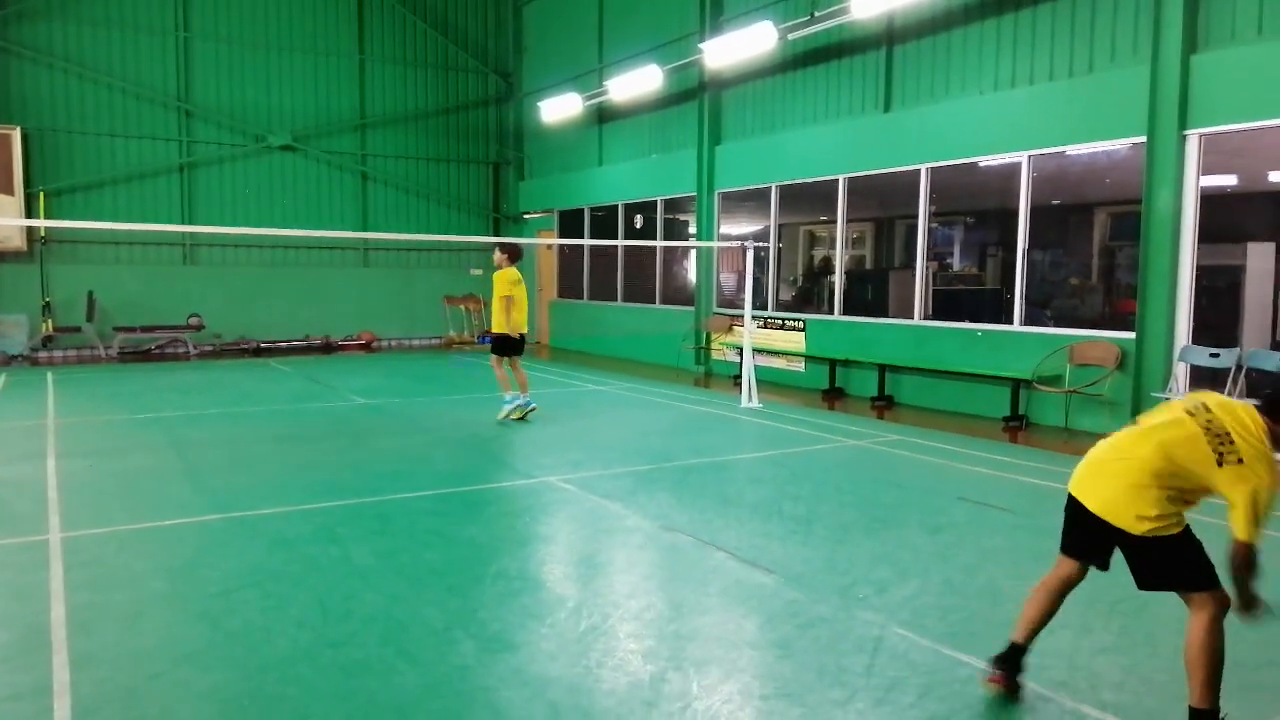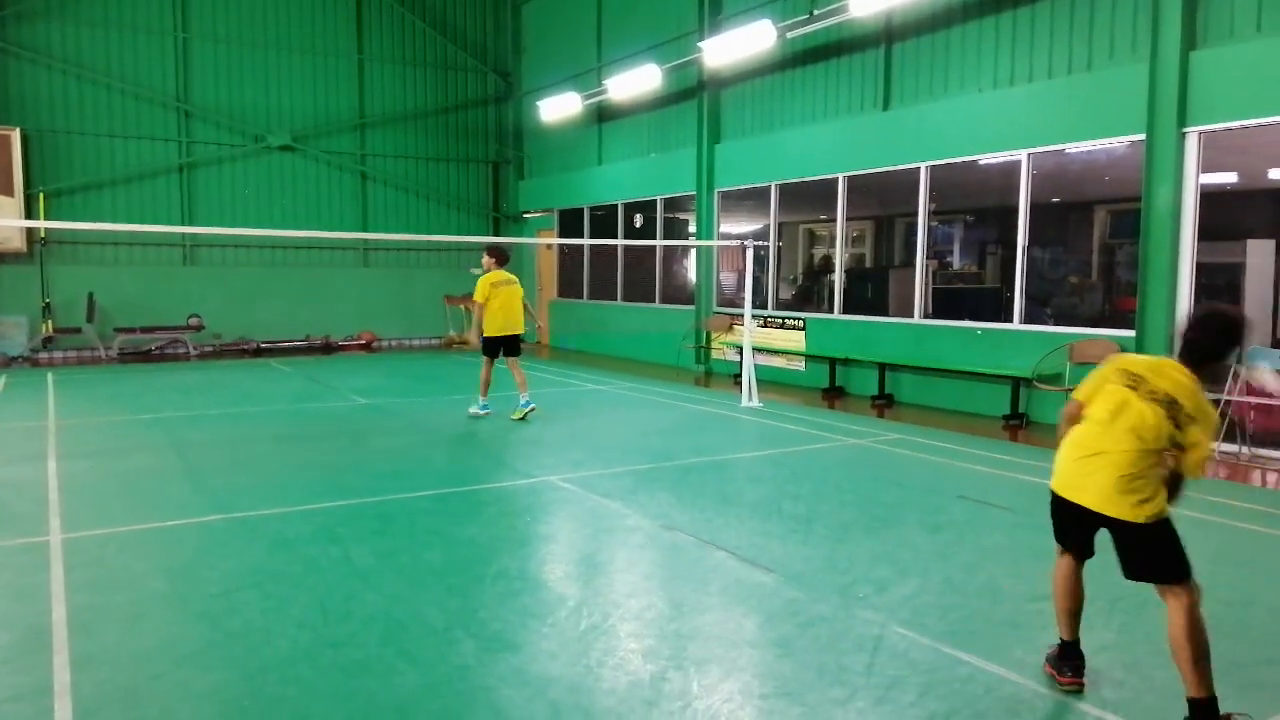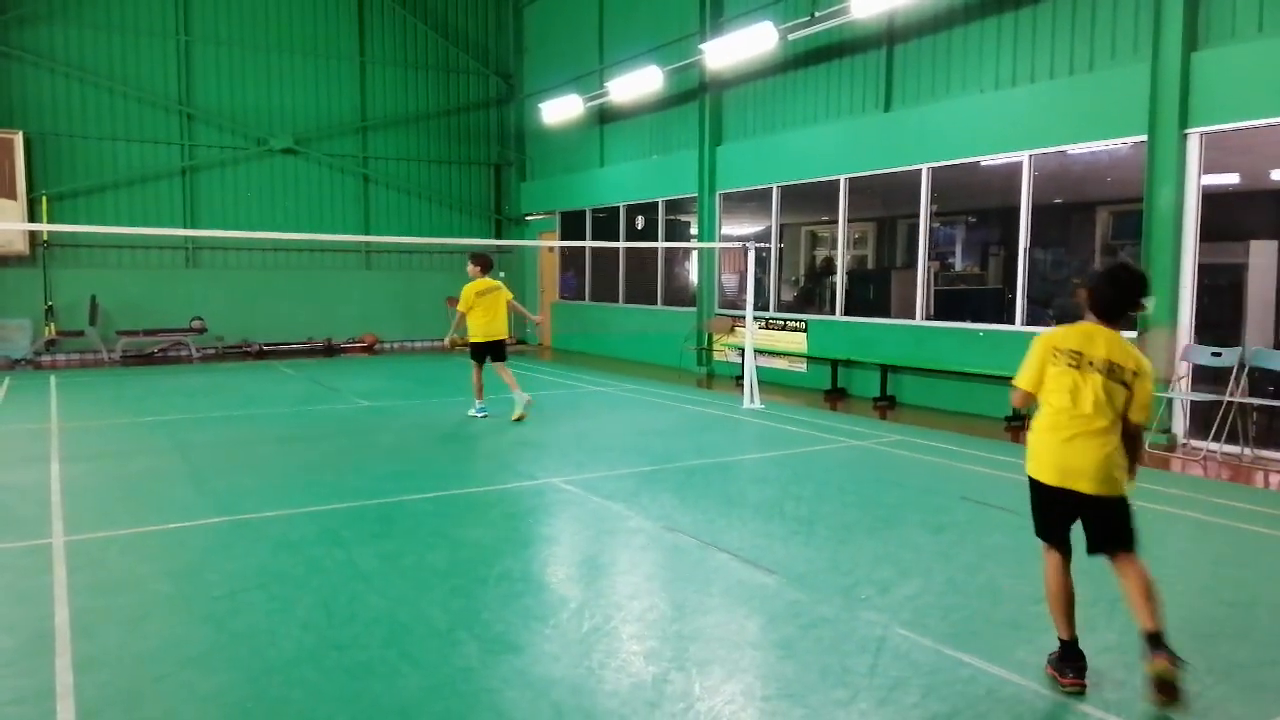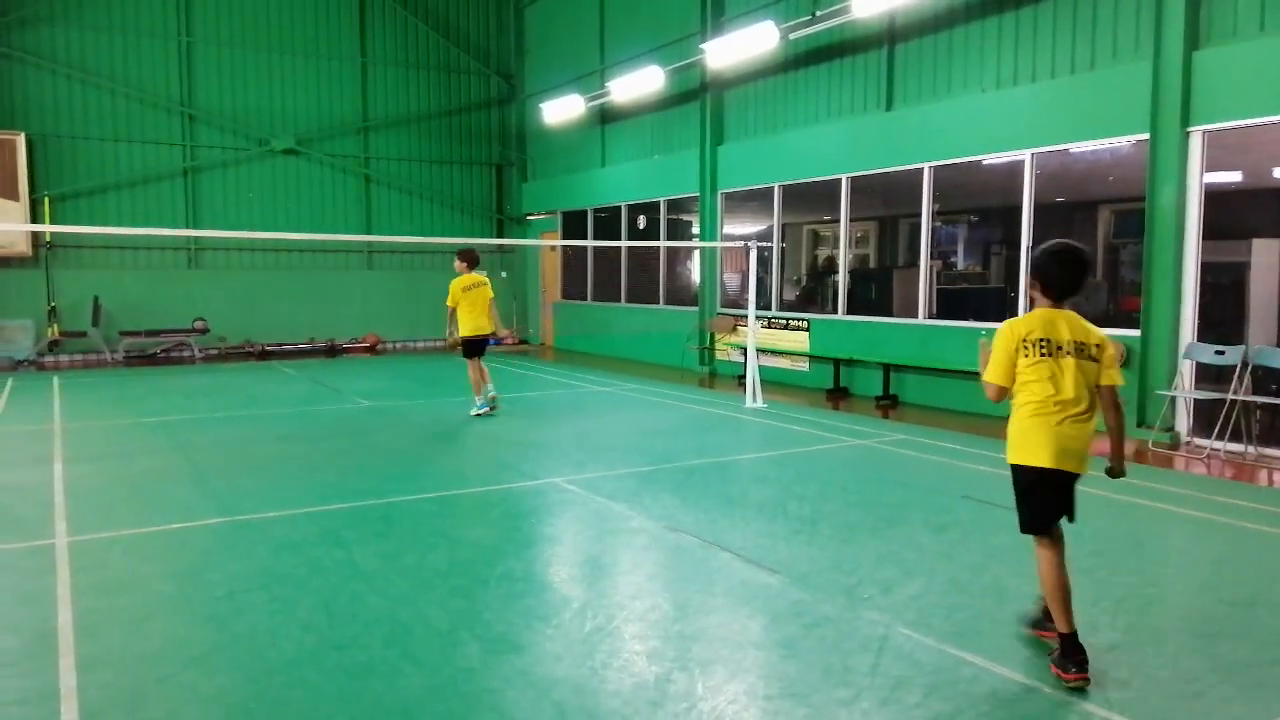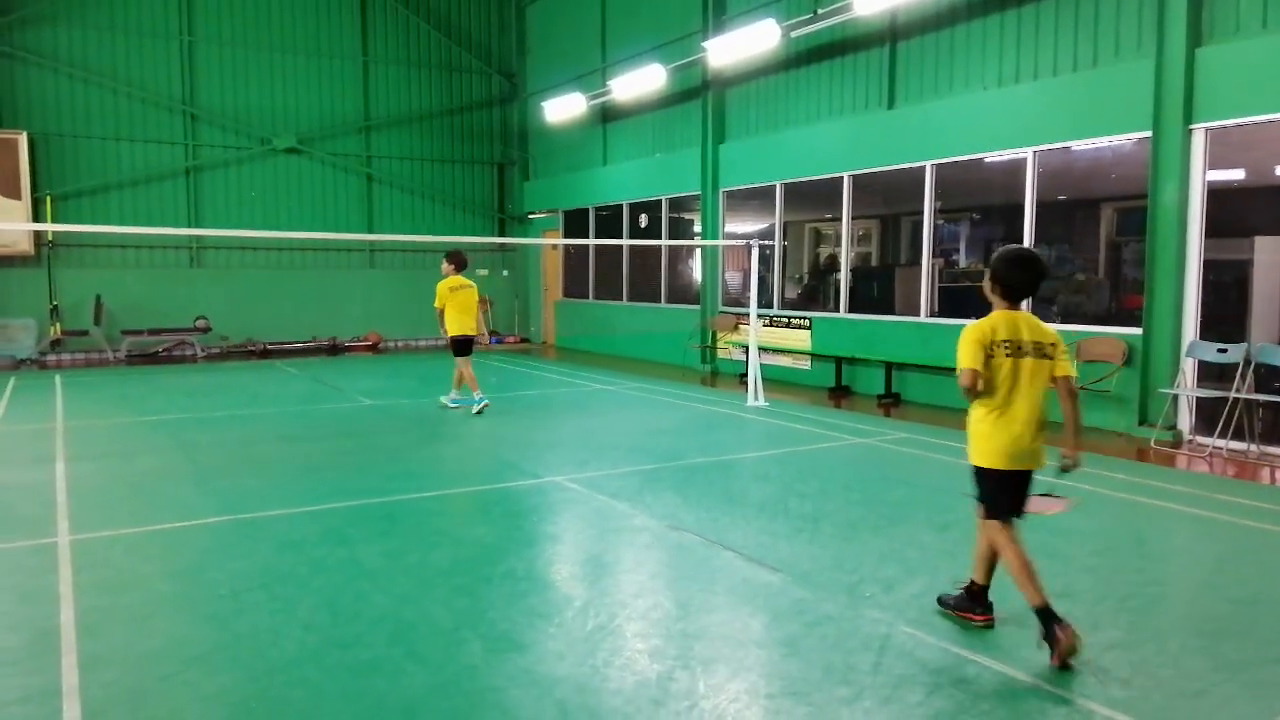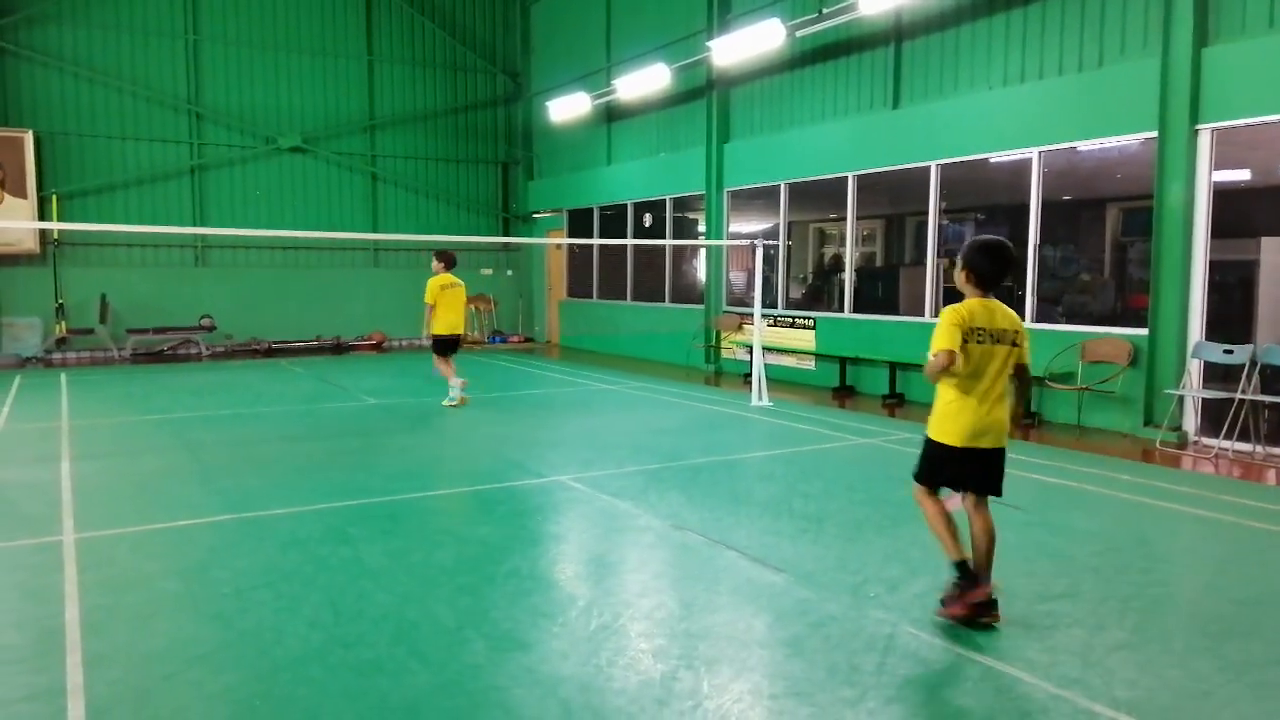
dt=0.2s
person 1, frame 1
left shoulder: (1211, 403)
left elbow: (1145, 433)
right elbow: (1243, 550)
right wrist: (1247, 598)
left hip: (1091, 477)
right hip: (1144, 507)
left knee: (1066, 571)
right knee: (1209, 605)
left ankle: (1010, 661)
person 1, frame 2
left shoulder: (1123, 364)
right shoulder: (1200, 410)
left elbow: (1071, 414)
right elbow: (1178, 477)
right wrist: (1159, 503)
left hip: (1073, 476)
right hip: (1131, 494)
left knee: (1069, 555)
right knee: (1181, 594)
left ankle: (1068, 658)
person 1, frame 3
left shoulder: (1052, 341)
right shoulder: (1134, 361)
left elbow: (1020, 400)
right elbow: (1135, 430)
left wrist: (1045, 396)
right wrist: (1128, 470)
left hip: (1050, 464)
right hip: (1103, 472)
left knee: (1055, 552)
right knee: (1125, 560)
left ankle: (1069, 658)
right ankle: (1156, 647)
person 1, frame 4
left shoulder: (1014, 331)
right shoulder: (1094, 337)
left elbow: (994, 391)
right elbow: (1110, 401)
left wrist: (986, 363)
right wrist: (1118, 451)
left hip: (1033, 450)
right hip: (1074, 450)
left knee: (1048, 542)
right knee: (1045, 528)
left ankle: (1071, 652)
right ankle: (1051, 615)
person 1, frame 5
left shoulder: (979, 331)
right shoulder: (1047, 335)
left elbow: (969, 382)
right elbow: (1069, 392)
left wrist: (972, 393)
right wrist: (1072, 445)
left hip: (993, 448)
right hip: (1028, 447)
left knee: (1003, 532)
right knee: (994, 518)
left ankle: (1053, 624)
right ankle: (976, 597)
person 1, frame 6
left shoulder: (955, 315)
right shoulder: (1012, 321)
left elbow: (944, 362)
right elbow: (1023, 379)
left wrist: (930, 370)
right wrist: (1007, 415)
left hip: (952, 428)
right hip: (993, 432)
left knee: (925, 494)
right knee: (977, 504)
left ankle: (967, 575)
right ankle: (980, 594)
